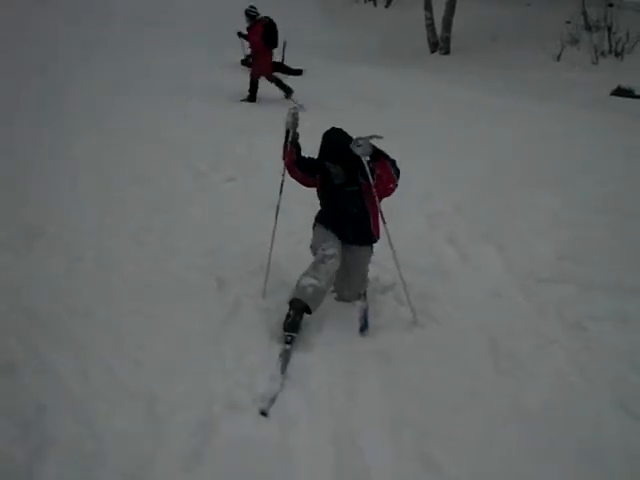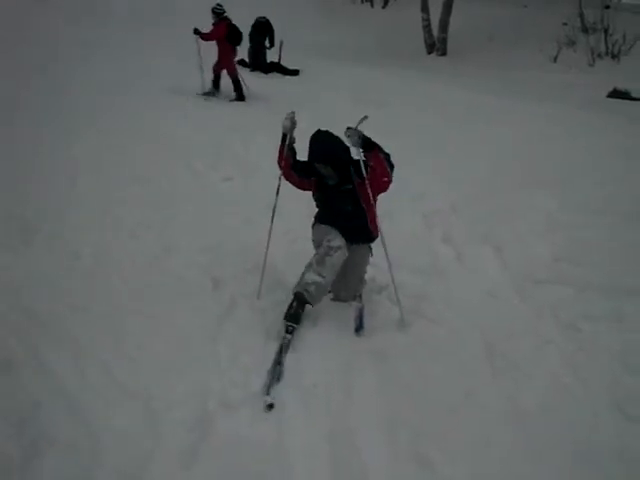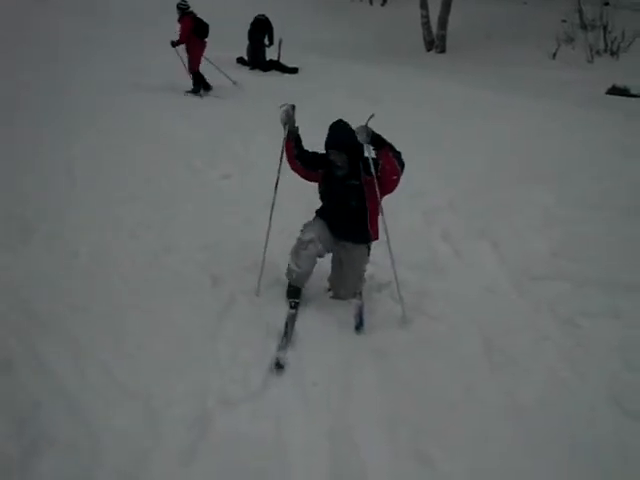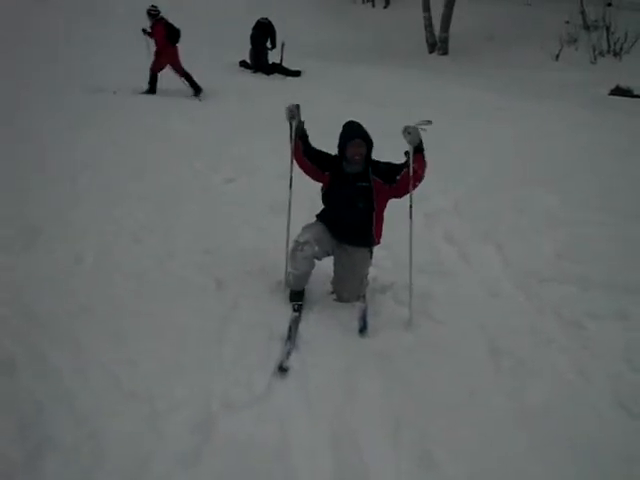
dt=0.4s
person 1, frame 1
left shoulder: (366, 176)
right shoulder: (322, 171)
left elbow: (390, 181)
right elbow: (296, 167)
left wrist: (374, 155)
right wrist: (292, 136)
left hip: (358, 240)
right hip: (327, 230)
left knee: (348, 295)
right knee: (329, 257)
left ankle: (353, 286)
right ankle: (299, 305)
person 1, frame 2
left shoulder: (360, 173)
right shoulder: (316, 174)
left elbow: (384, 173)
right elbow: (290, 170)
left wrist: (365, 145)
right wrist: (288, 138)
left hip: (358, 238)
right hip: (328, 229)
left knee: (345, 294)
right knee: (335, 250)
left ankle: (349, 287)
right ankle: (302, 298)
person 1, frame 3
left shoulder: (370, 171)
right shoulder: (325, 167)
left elbow: (394, 170)
right elbow: (299, 159)
left wrist: (376, 143)
right wrist: (291, 131)
left hip: (356, 240)
right hip: (328, 226)
left knee: (343, 293)
right knee: (308, 241)
left ankle: (348, 284)
right ankle: (295, 283)
person 1, frame 4
left shoulder: (379, 174)
right shoulder: (331, 167)
left elbow: (411, 176)
right elbow: (304, 154)
left wrist: (416, 148)
right wrist: (297, 127)
left hip: (358, 244)
right hip: (327, 230)
left knee: (347, 296)
right knee: (304, 245)
left ankle: (354, 283)
right ankle: (296, 287)
